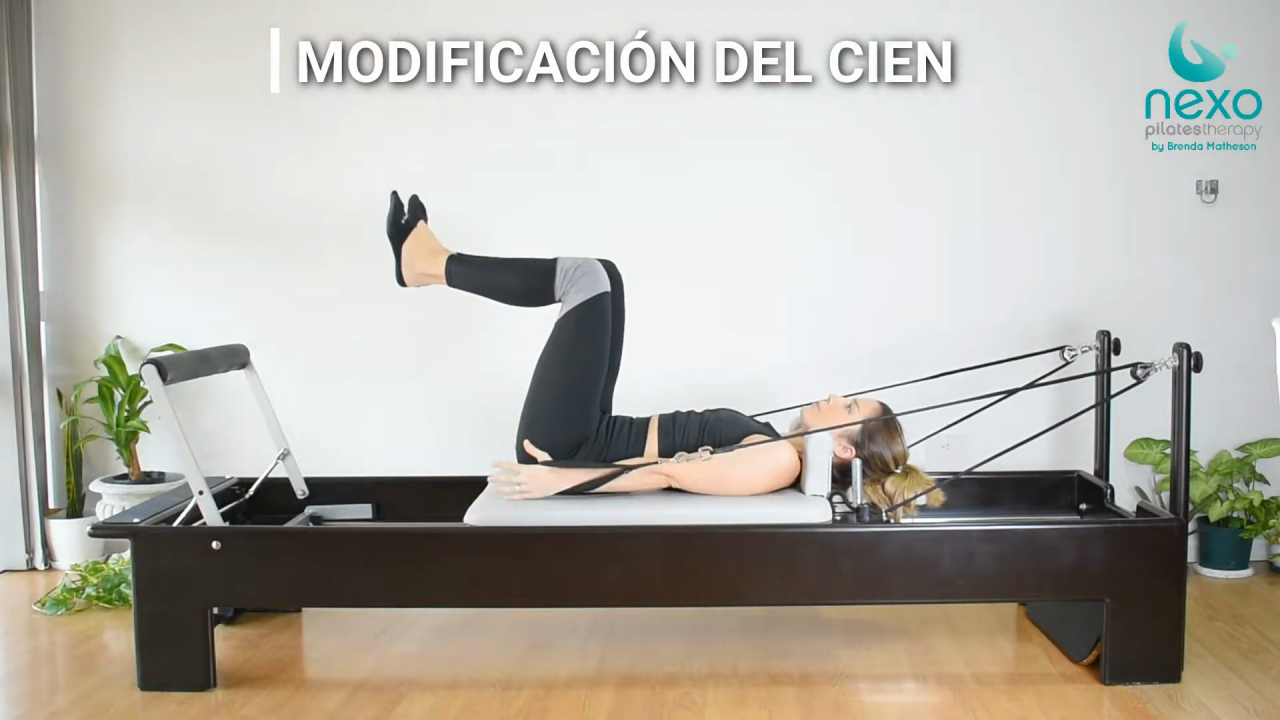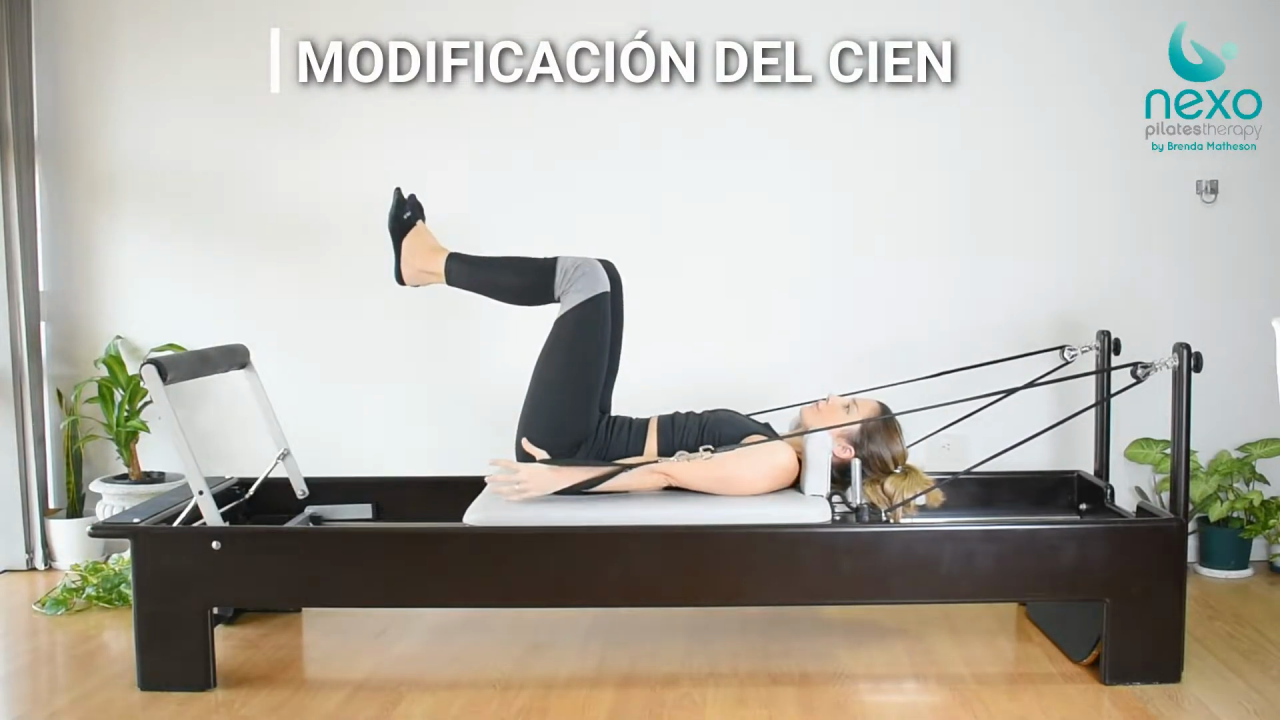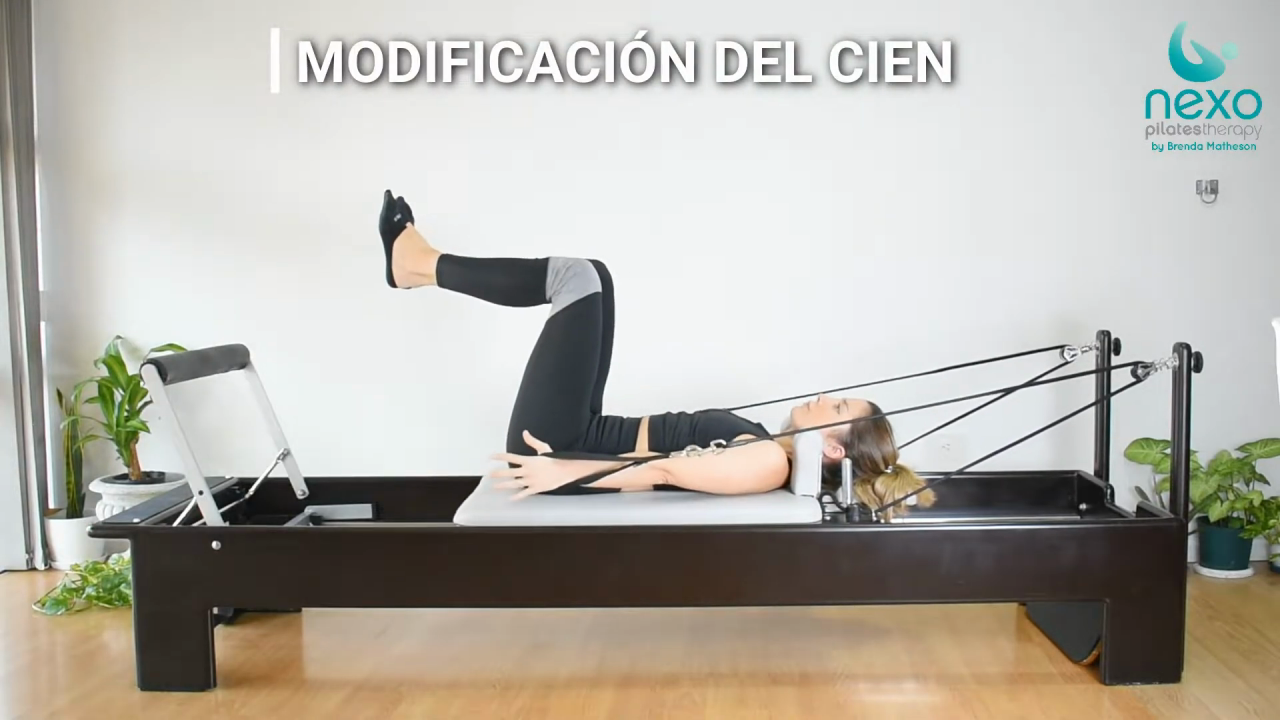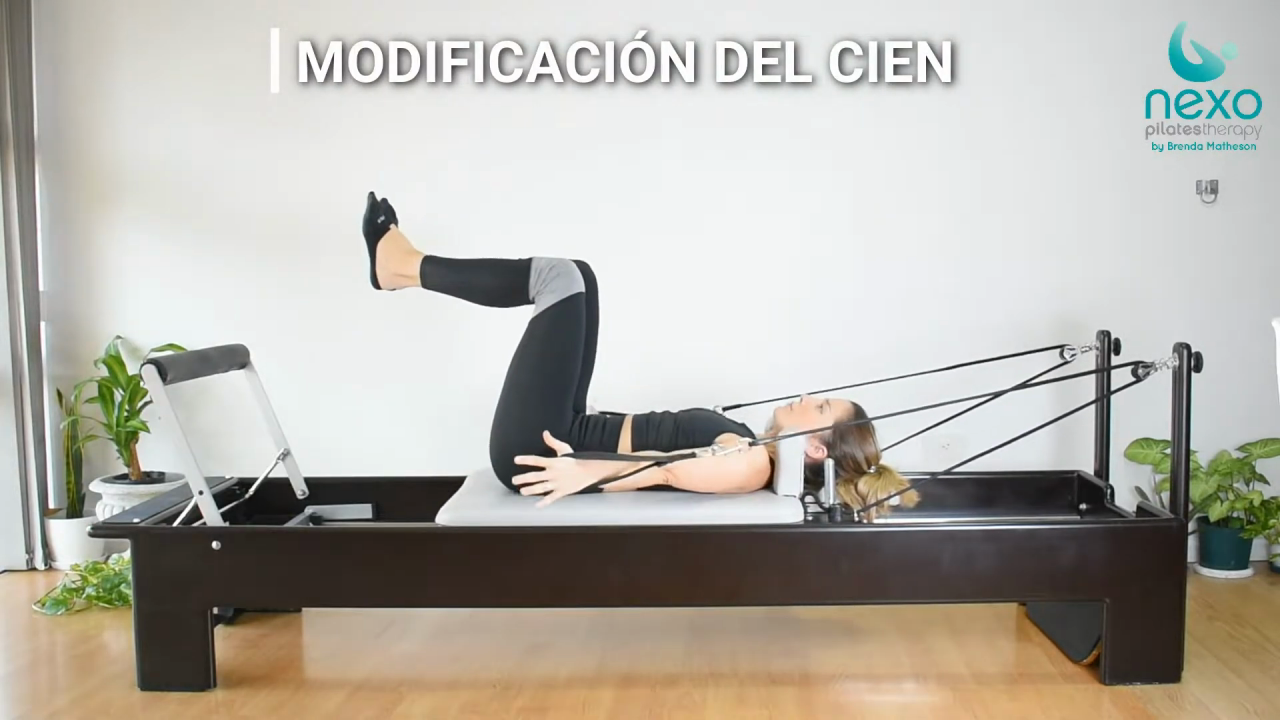
dt=0.3s
person 1, frame 1
left shoulder: (780, 463)
right shoulder: (774, 445)
left elbow: (670, 475)
left wrist: (561, 479)
left hip: (567, 453)
right hip: (587, 445)
left knee: (585, 277)
right knee: (599, 276)
left ankle: (434, 263)
right ankle: (434, 265)
person 1, frame 2
left shoulder: (779, 464)
right shoulder: (773, 446)
left elbow: (671, 473)
left wrist: (562, 478)
left hip: (569, 452)
right hip: (594, 441)
left knee: (584, 277)
right knee: (597, 276)
left ankle: (432, 263)
right ankle: (433, 265)
person 1, frame 3
left shoulder: (770, 466)
right shoulder: (763, 446)
left elbow: (666, 470)
left wrist: (569, 471)
left hip: (555, 447)
right hip: (576, 443)
left knee: (576, 278)
right knee: (589, 277)
left ankle: (423, 265)
right ankle: (423, 267)
person 1, frame 4
left shoulder: (752, 466)
right shoulder: (748, 446)
left elbow: (662, 469)
left wrist: (584, 474)
left hip: (535, 446)
right hip: (564, 442)
left knee: (558, 278)
right knee: (574, 277)
left ankle: (409, 268)
right ankle: (409, 269)
